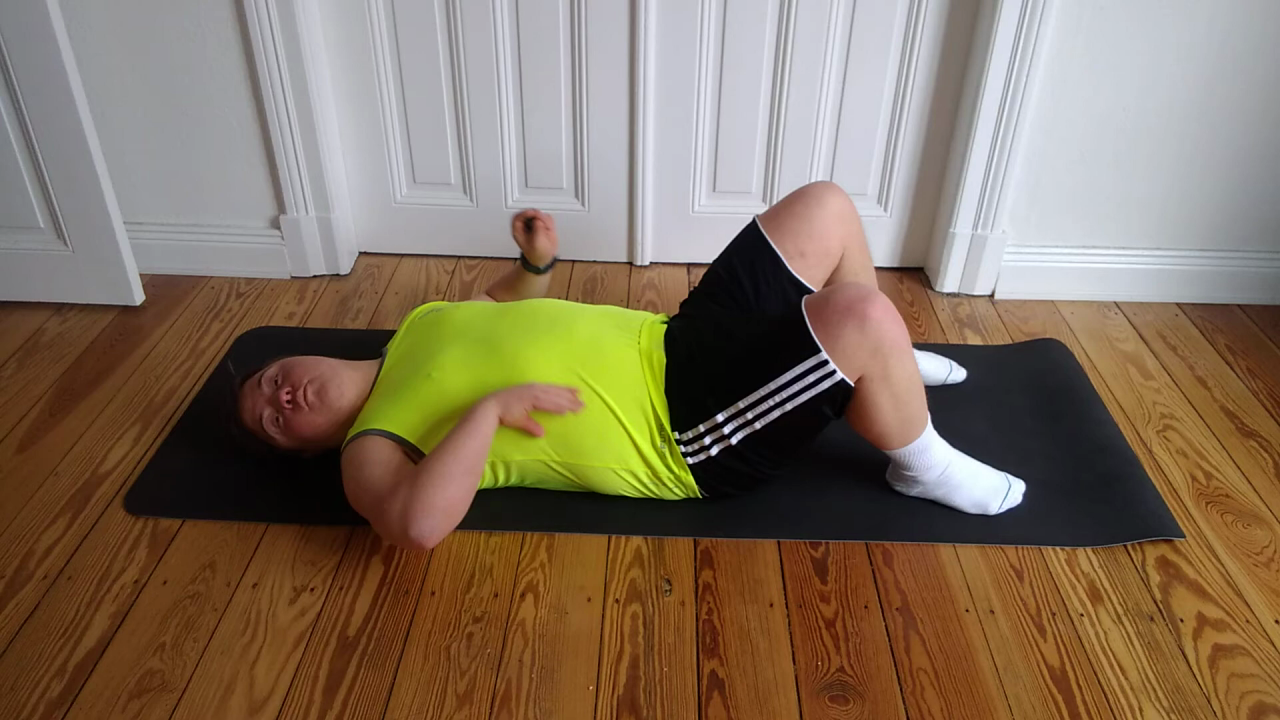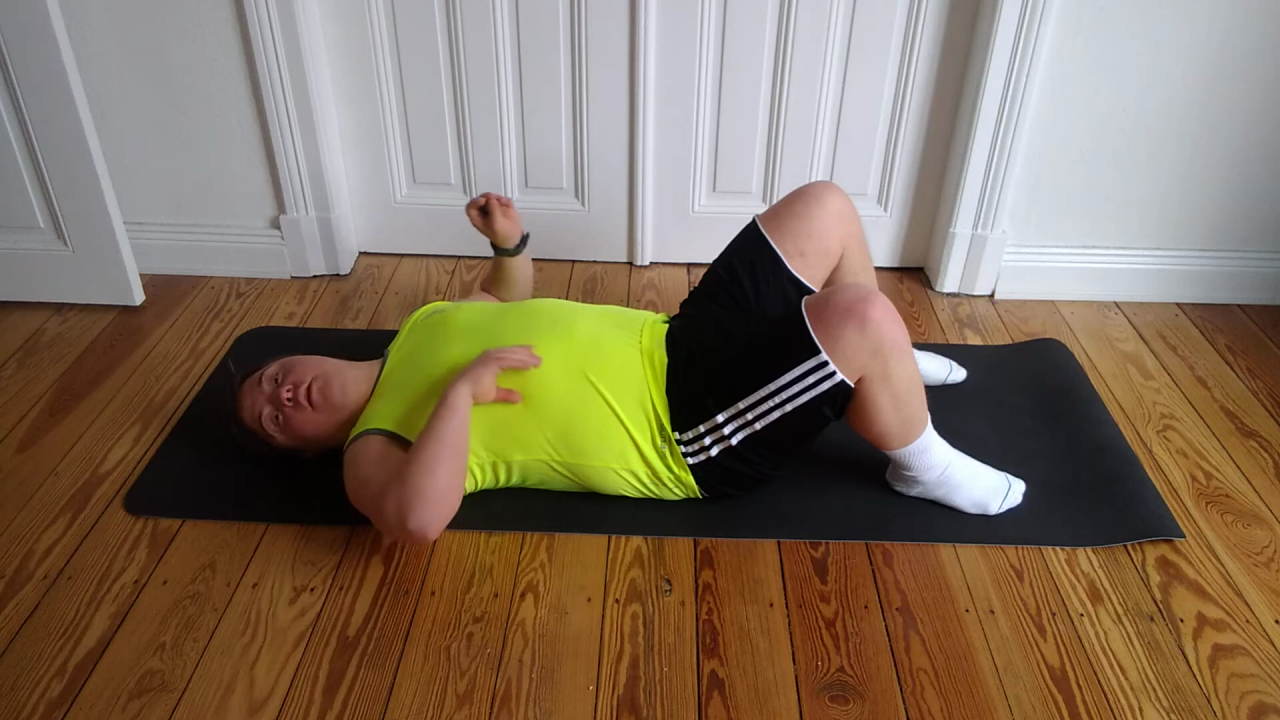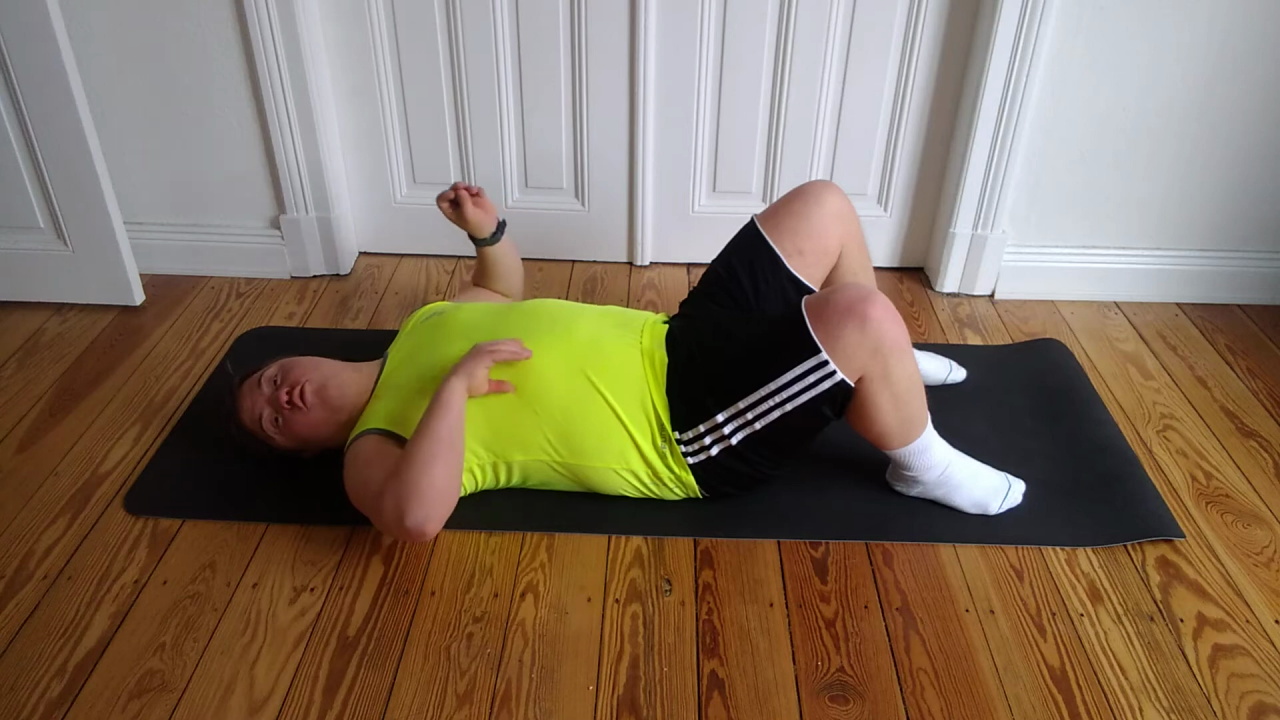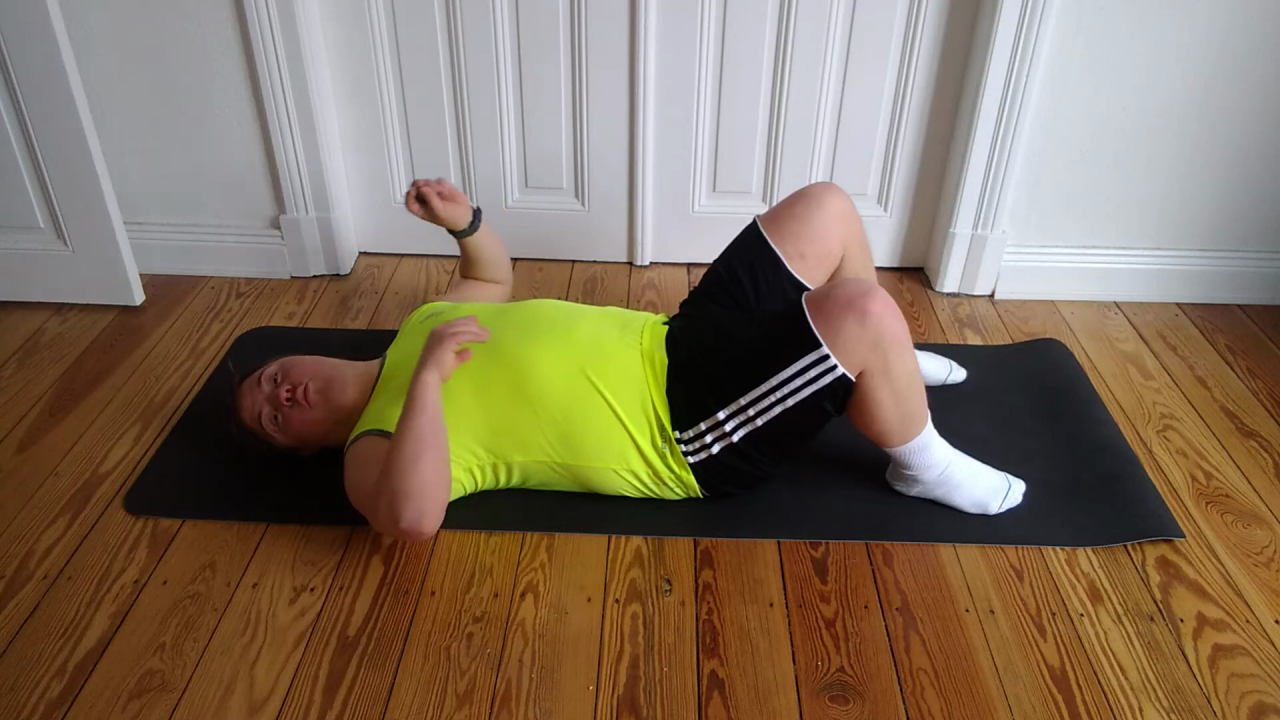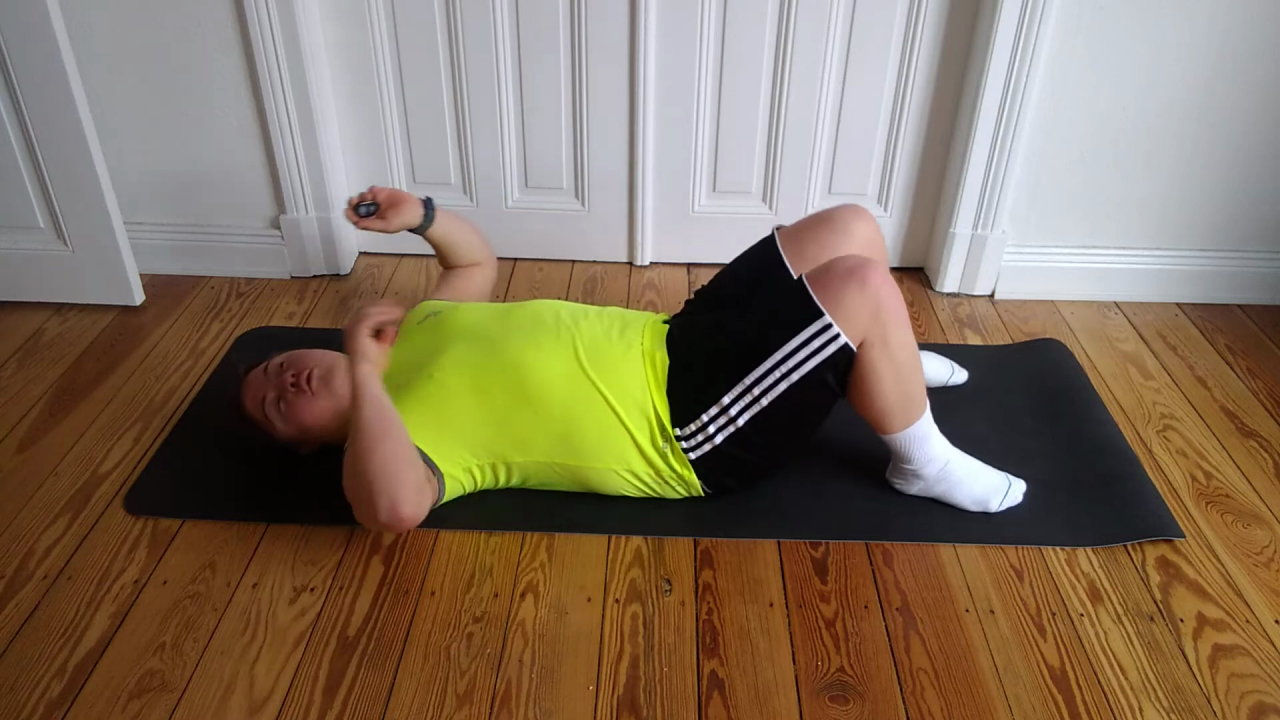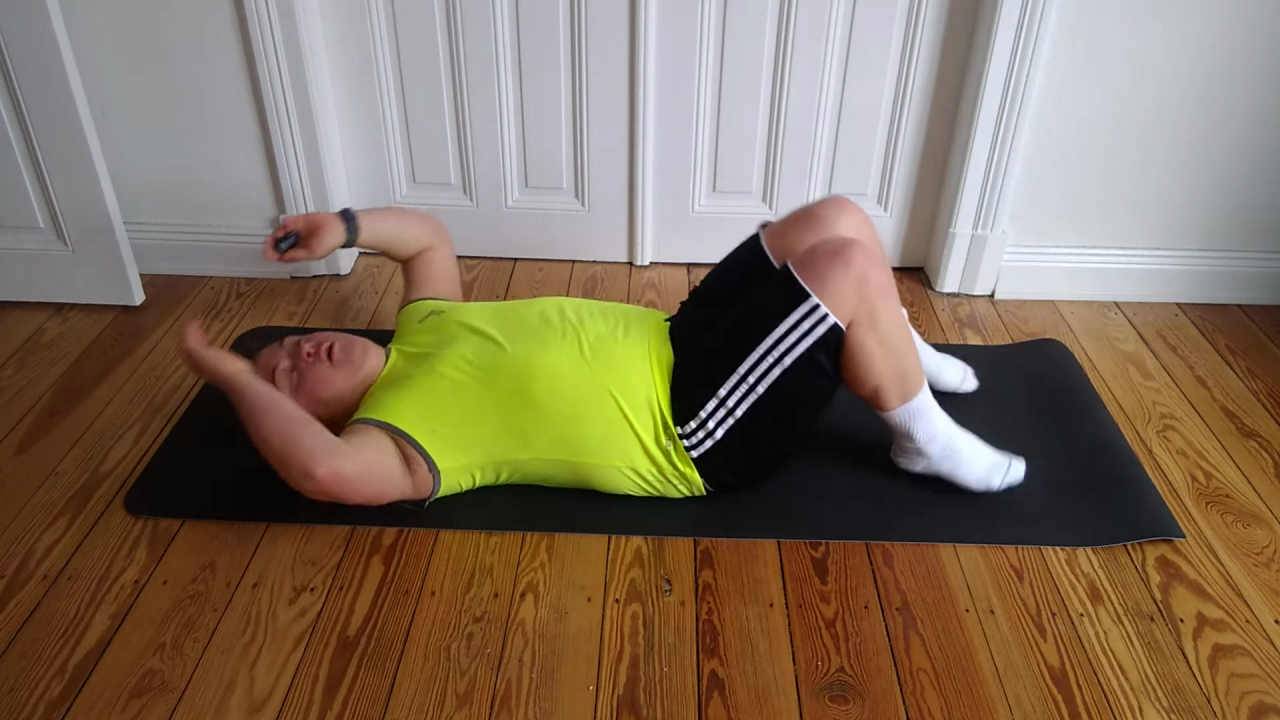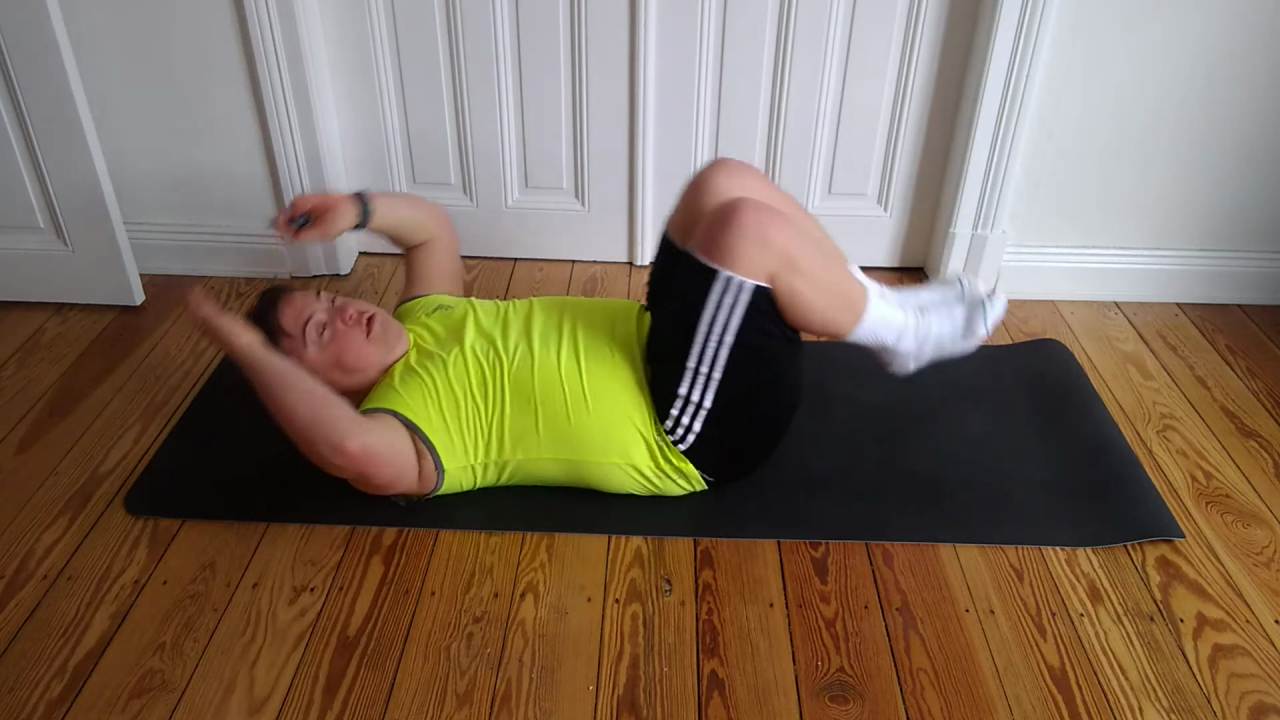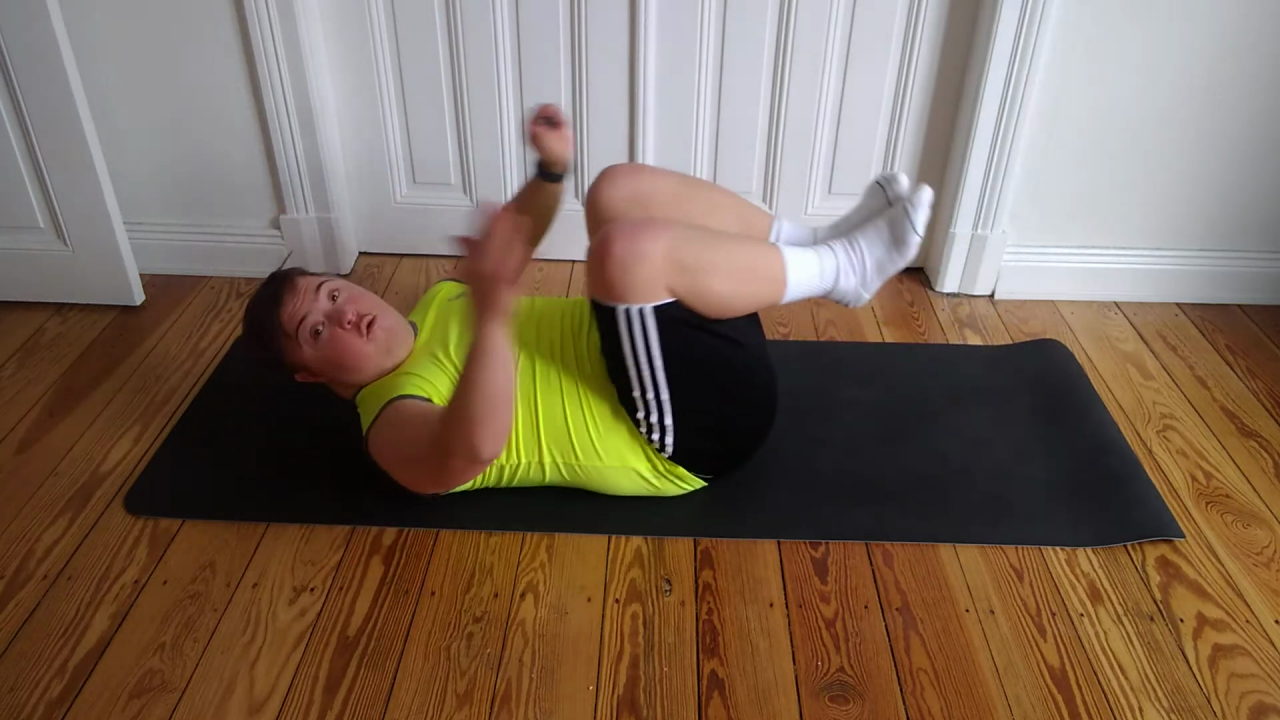
dt=0.3s
person 1, frame 1
left shoulder: (417, 328)
right shoulder: (370, 451)
left elbow: (506, 302)
right elbow: (419, 525)
left wrist: (537, 259)
right wrist: (491, 409)
left hip: (674, 342)
right hip: (690, 440)
left knee: (824, 207)
right knee: (859, 314)
left ankle: (882, 369)
right ankle: (922, 466)
person 1, frame 2
left shoulder: (420, 331)
right shoulder: (371, 449)
left elbow: (504, 299)
right elbow: (417, 517)
left wrist: (509, 243)
right wrist: (463, 389)
left hip: (675, 342)
right hip: (693, 440)
left knee: (825, 207)
right knee: (861, 316)
left ankle: (881, 368)
right ankle: (923, 464)
person 1, frame 3
left shoulder: (420, 329)
right shoulder: (371, 450)
left elbow: (503, 290)
right elbow: (417, 515)
left wrist: (486, 231)
right wrist: (454, 386)
left hip: (676, 343)
right hip: (693, 440)
left knee: (821, 206)
right knee: (859, 319)
left ankle: (884, 366)
right ankle: (924, 466)
person 1, frame 4
left shoulder: (420, 324)
right shoulder: (372, 449)
left elbow: (494, 279)
right elbow: (414, 517)
left wrist: (463, 221)
right wrist: (430, 376)
left hip: (674, 344)
right hip: (693, 438)
left knee: (826, 208)
right knee: (860, 311)
left ankle: (880, 366)
right ankle: (924, 464)
person 1, frame 5
left shoulder: (419, 329)
right shoulder: (380, 434)
left elbow: (478, 256)
right elbow: (394, 507)
left wrist: (419, 213)
right wrist: (361, 375)
left hip: (673, 345)
right hip: (693, 436)
left knee: (854, 230)
right knee: (859, 286)
left ankle: (889, 366)
right ankle: (924, 462)
person 1, frame 6
left shoulder: (420, 333)
right shoulder: (383, 434)
left elbow: (427, 236)
right elbow: (320, 469)
left wrist: (342, 228)
right wrist: (229, 372)
left hip: (674, 343)
right hip: (693, 432)
left knee: (837, 218)
right knee: (849, 266)
left ankle: (893, 361)
right ankle: (925, 438)
person 1, frame 7
left shoulder: (422, 320)
right shoulder: (391, 422)
left elbow: (426, 230)
right elbow: (342, 447)
left wrist: (356, 209)
right wrist: (250, 350)
left hip: (656, 345)
right hip: (694, 432)
left knee: (727, 185)
right knee: (750, 230)
left ankle: (889, 315)
right ankle: (904, 330)
person 1, frame 8
left shoulder: (438, 306)
right shoulder: (396, 427)
left elbow: (518, 230)
right elbow: (478, 444)
left wrist: (549, 169)
right wrist: (495, 309)
right hip: (688, 438)
left knee: (618, 192)
right knee: (629, 245)
left ankle: (821, 252)
right ankle: (841, 269)
